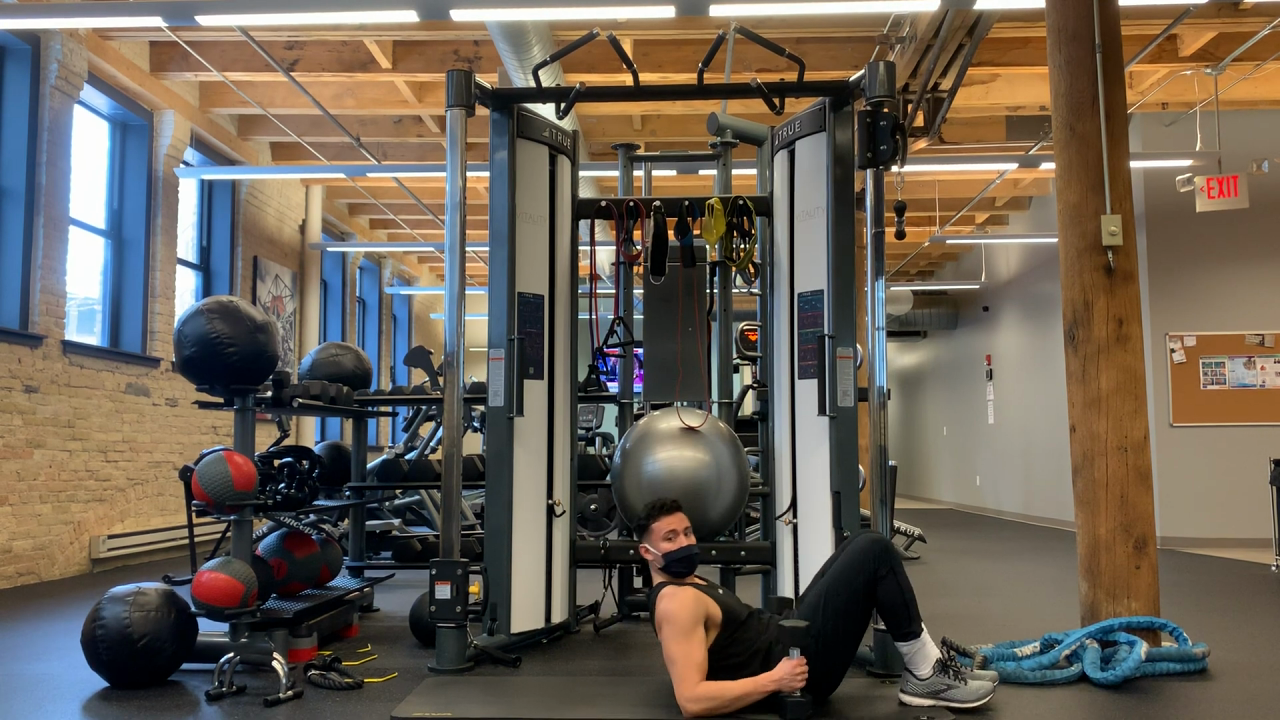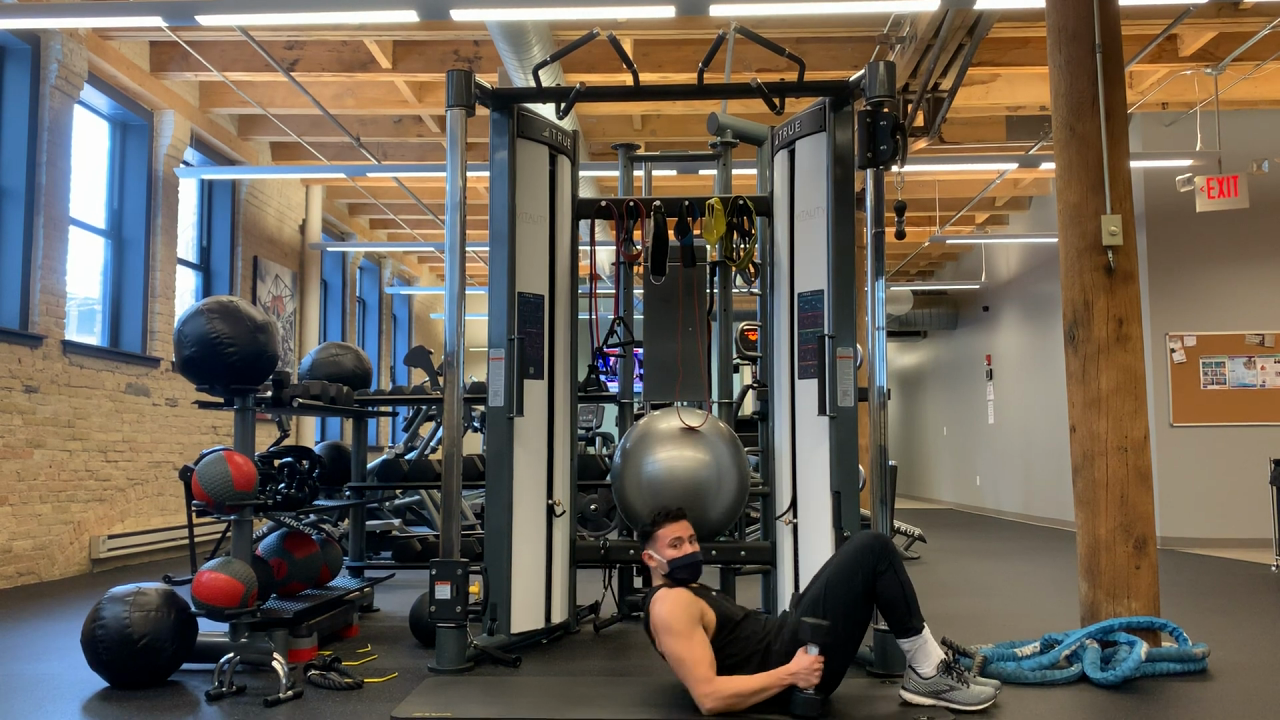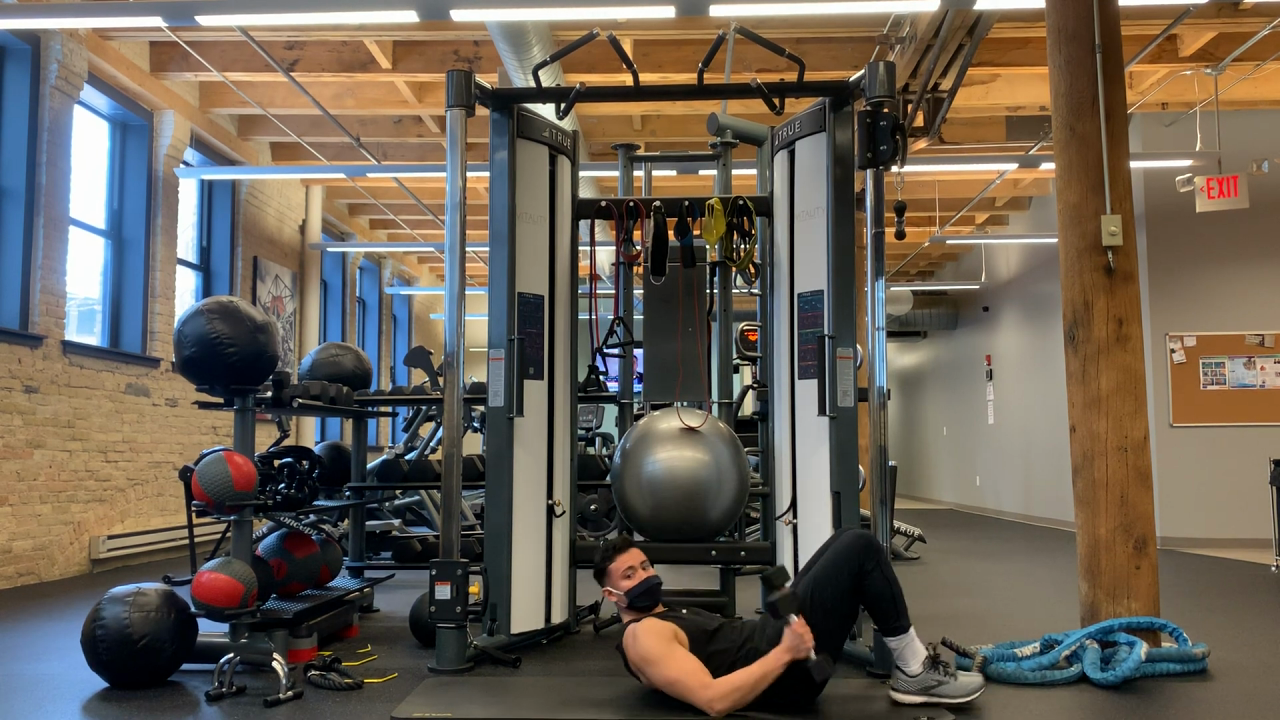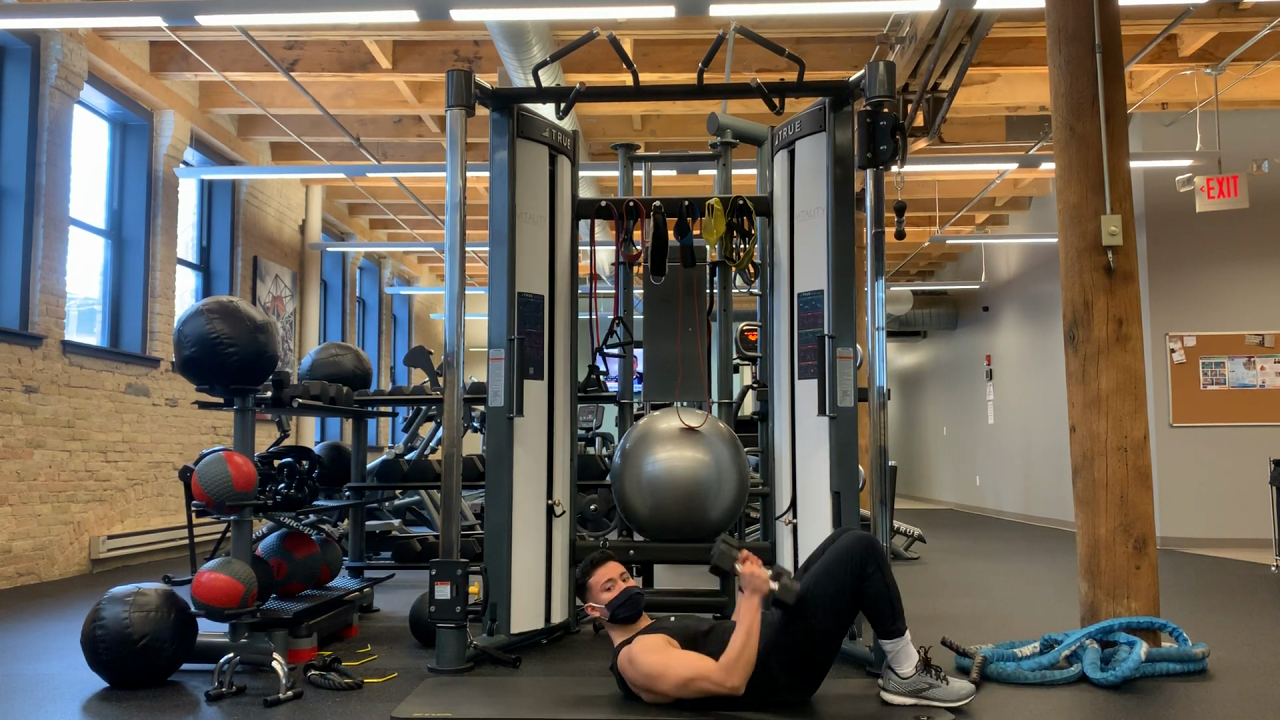
dt=0.3s
person 1, frame 1
left shoulder: (684, 585)
right shoulder: (677, 603)
right wrist: (774, 679)
right hip: (799, 664)
left knee: (864, 546)
right knee: (875, 551)
left ankle: (927, 664)
right ankle: (926, 677)
person 1, frame 2
left shoulder: (685, 592)
right shoulder: (671, 606)
right elbow: (709, 698)
right wrist: (788, 675)
left hip: (788, 642)
right hip: (794, 663)
left knee: (866, 546)
right knee: (874, 548)
left ankle: (931, 663)
right ankle: (927, 676)
person 1, frame 3
left shoulder: (660, 618)
right shoulder: (642, 640)
left wrist: (779, 631)
right wrist: (786, 652)
left hip: (775, 642)
right hip: (784, 674)
left knee: (849, 540)
right knee: (860, 547)
left ankle: (911, 658)
right ankle: (914, 674)
person 1, frame 4
left shoulder: (651, 631)
right shoulder: (637, 657)
right elbow: (731, 681)
left wrist: (748, 593)
right wrist: (753, 596)
left hip: (772, 642)
right hip: (783, 667)
left knee: (848, 541)
right knee: (861, 551)
left ankle: (902, 660)
right ankle: (906, 675)
